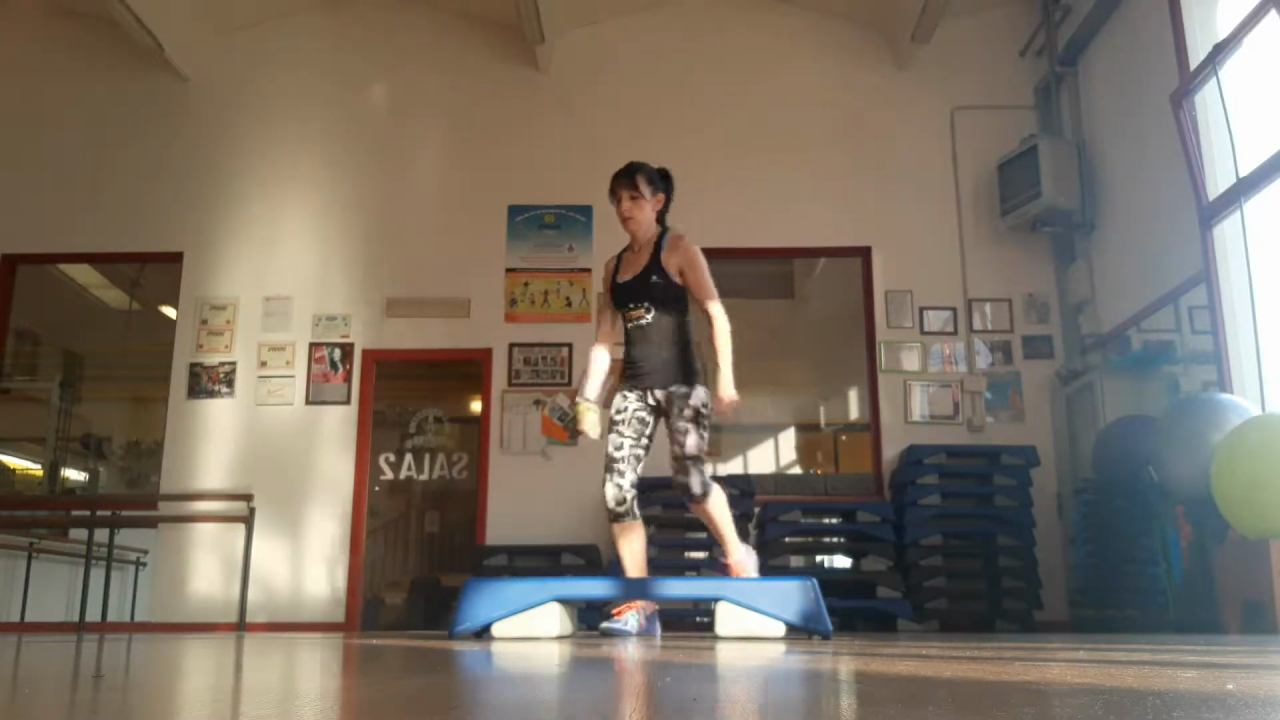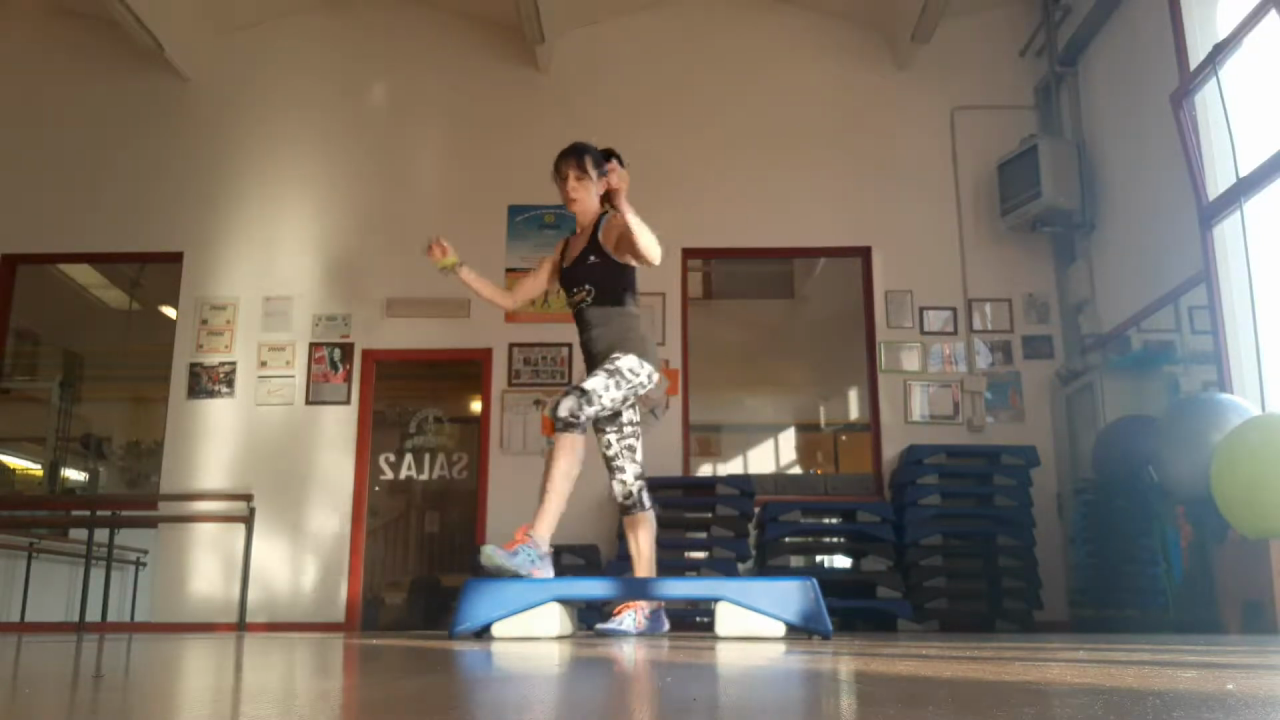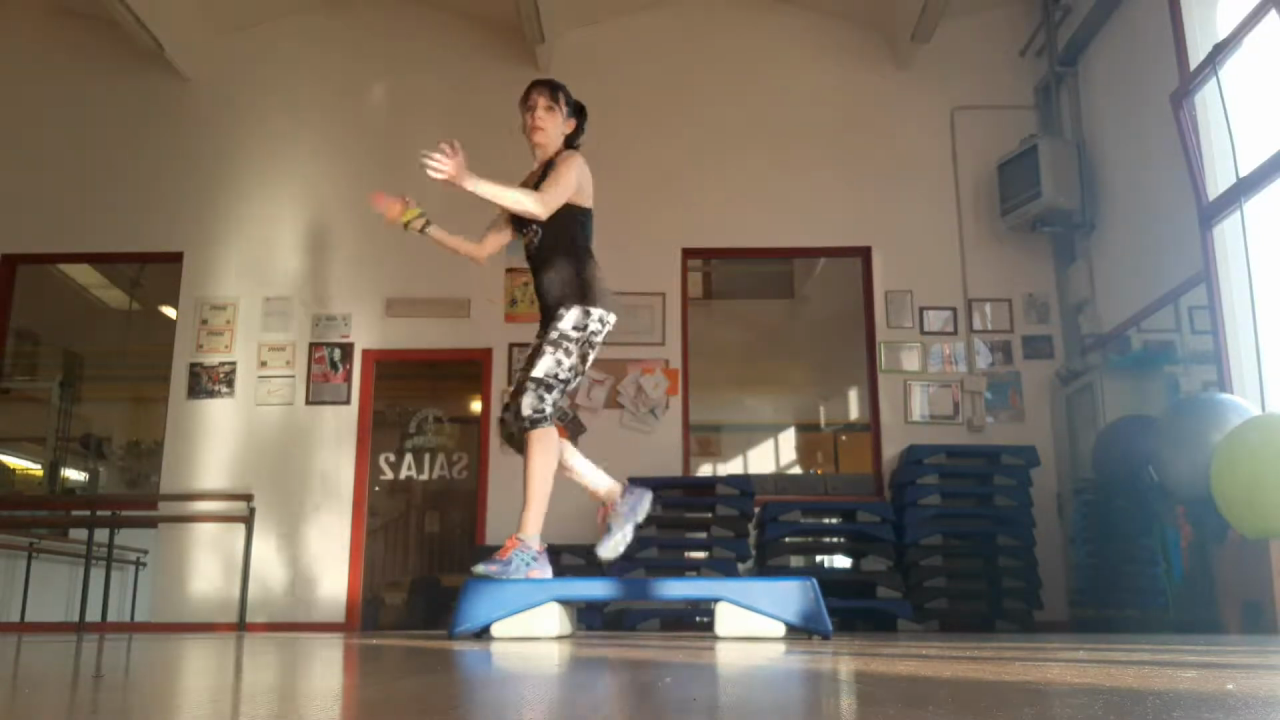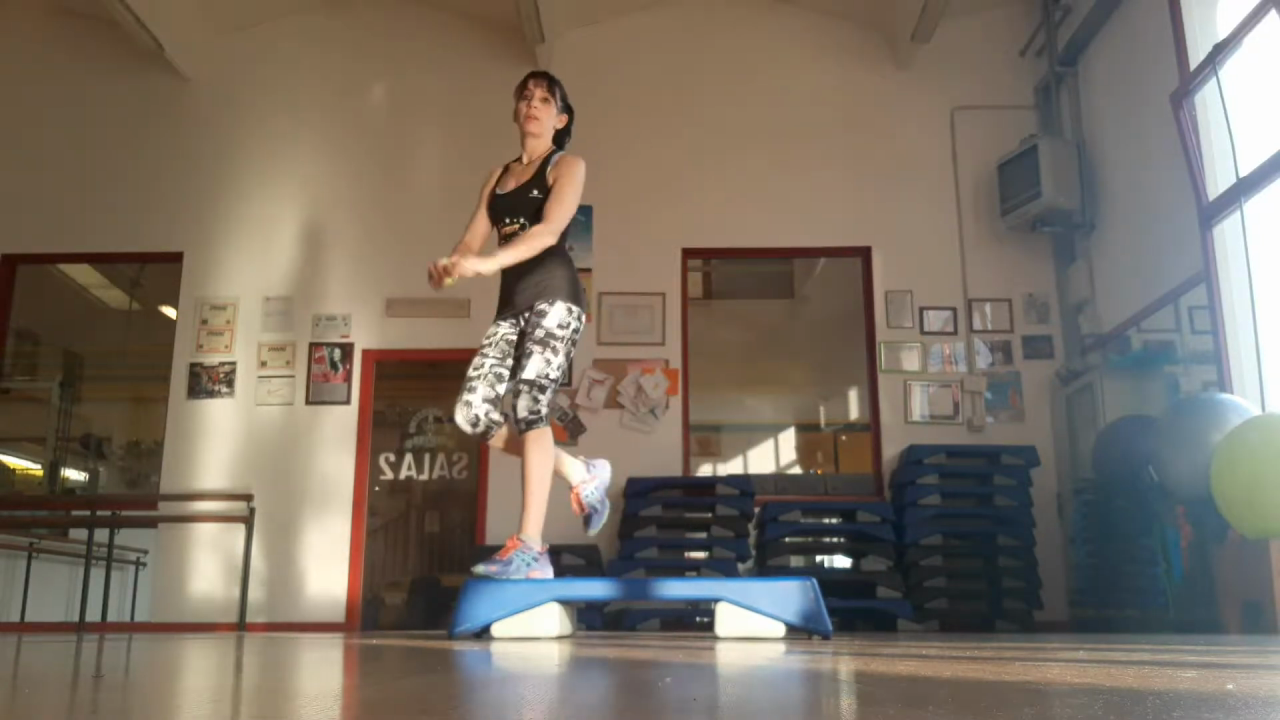
dt=0.3s
person 1, frame 1
left shoulder: (678, 248)
right shoulder: (613, 267)
left elbow: (714, 310)
right elbow: (605, 338)
left wrist: (725, 377)
right wrist: (588, 397)
left hip: (680, 378)
right hip: (634, 384)
left knee: (691, 479)
right knee: (617, 489)
left ankle: (738, 557)
right ankle: (640, 605)
person 1, frame 2
left shoulder: (615, 228)
right shoulder: (564, 251)
left elbow: (653, 256)
right elbow: (511, 299)
left wrist: (622, 206)
right wrist: (454, 266)
left hip: (630, 357)
right hip: (605, 364)
left knee: (567, 414)
right knee: (626, 479)
left ankle: (535, 547)
right ankle: (647, 601)
person 1, frame 3
left shoulder: (572, 164)
right shoulder: (527, 187)
left elbow: (542, 205)
right elbow: (482, 250)
left wrist: (468, 180)
right wrist: (417, 222)
left hip: (581, 308)
right hip: (558, 315)
left knee: (534, 406)
right knee: (517, 423)
left ankle: (529, 548)
right ankle: (619, 497)
person 1, frame 4
left shoulder: (568, 165)
right shoulder: (499, 175)
left elbow: (552, 230)
right elbow: (474, 238)
left wrist: (486, 263)
right wrist: (452, 265)
left hip: (553, 302)
right hip: (511, 308)
left knee: (528, 406)
right knee: (472, 412)
left ankle: (527, 545)
right ankle: (581, 474)
